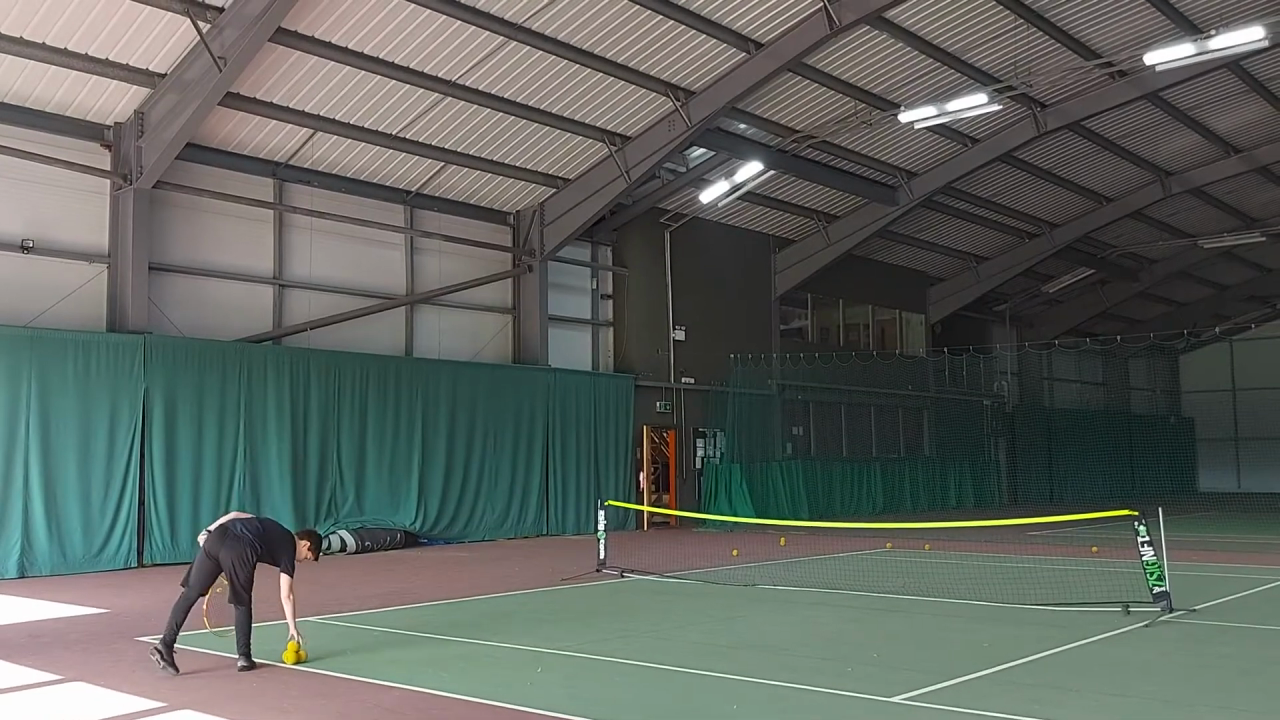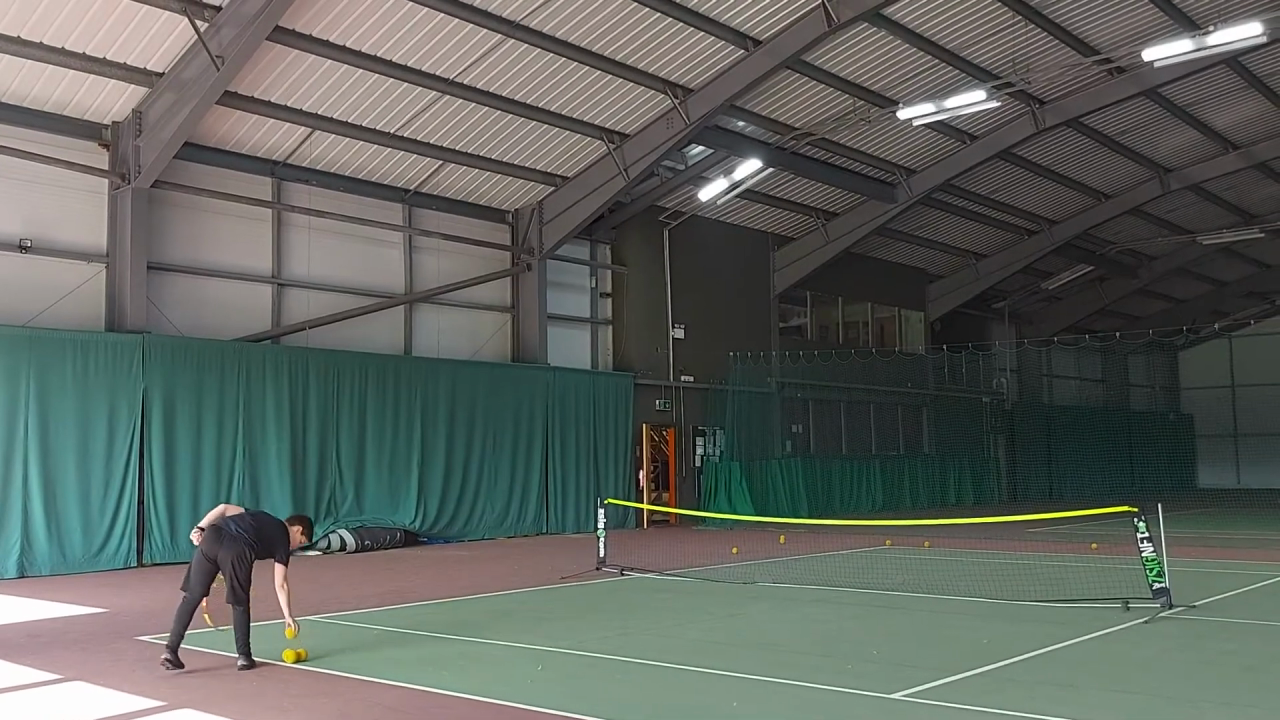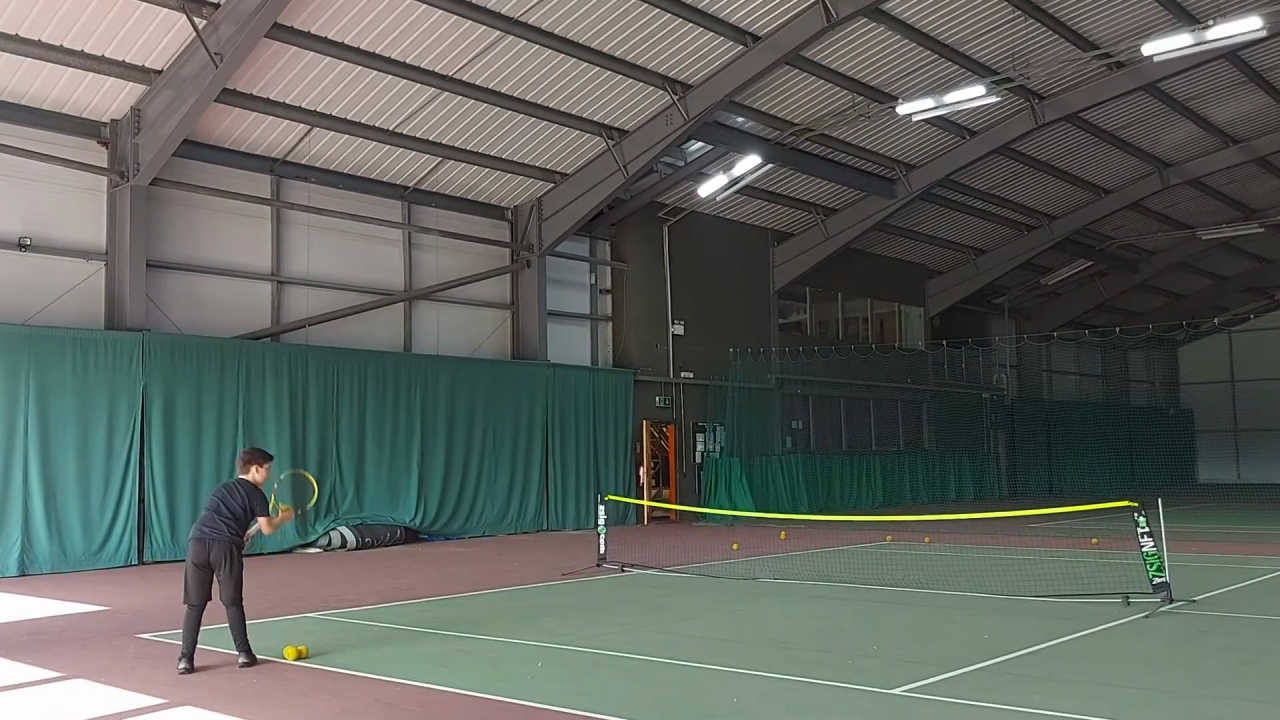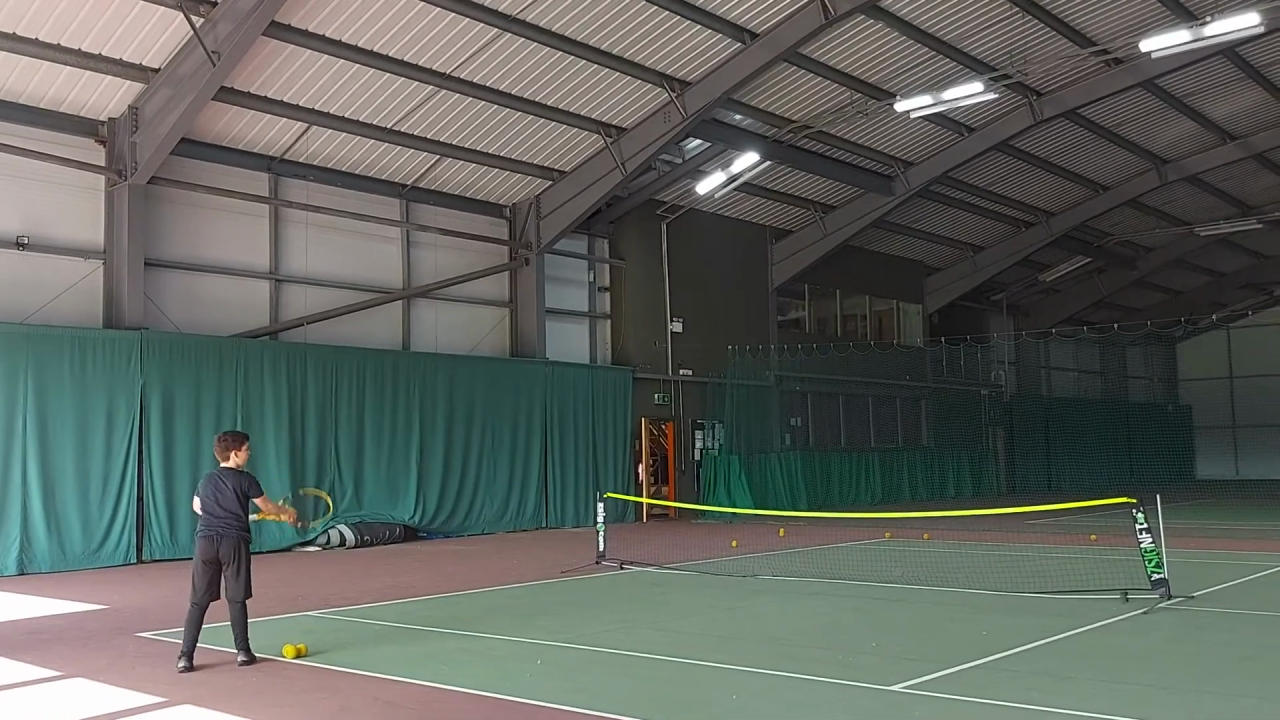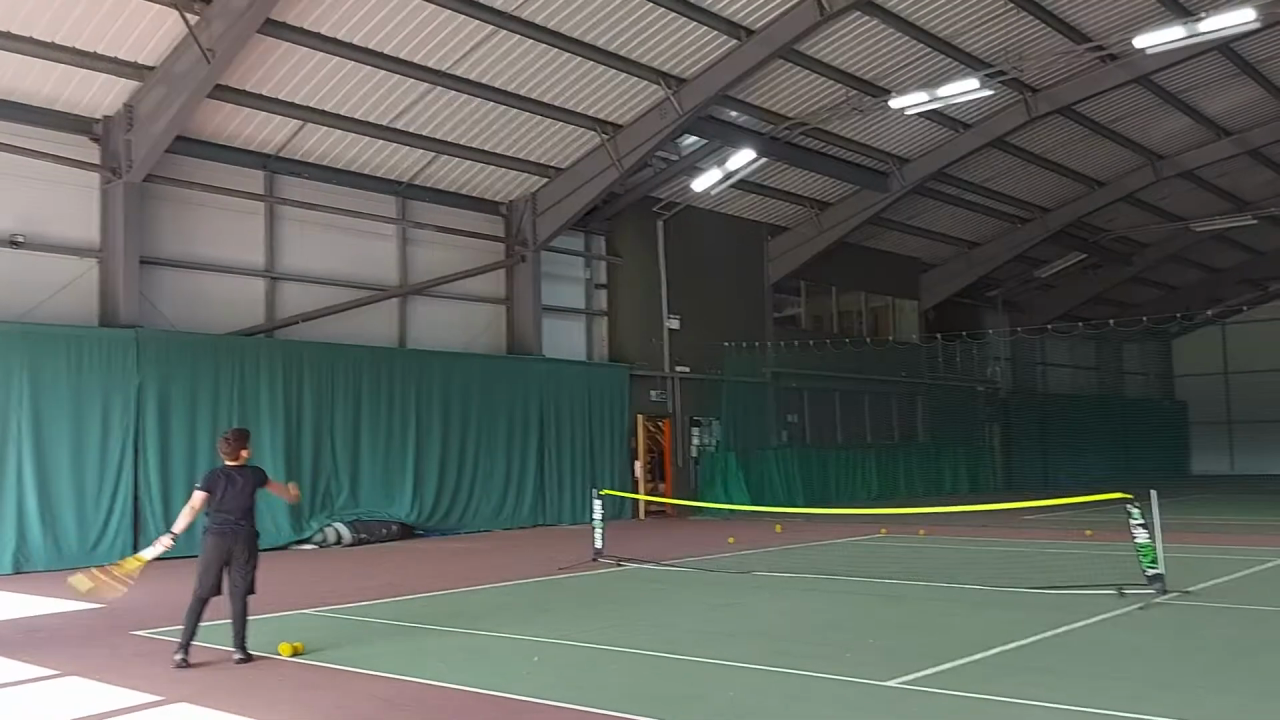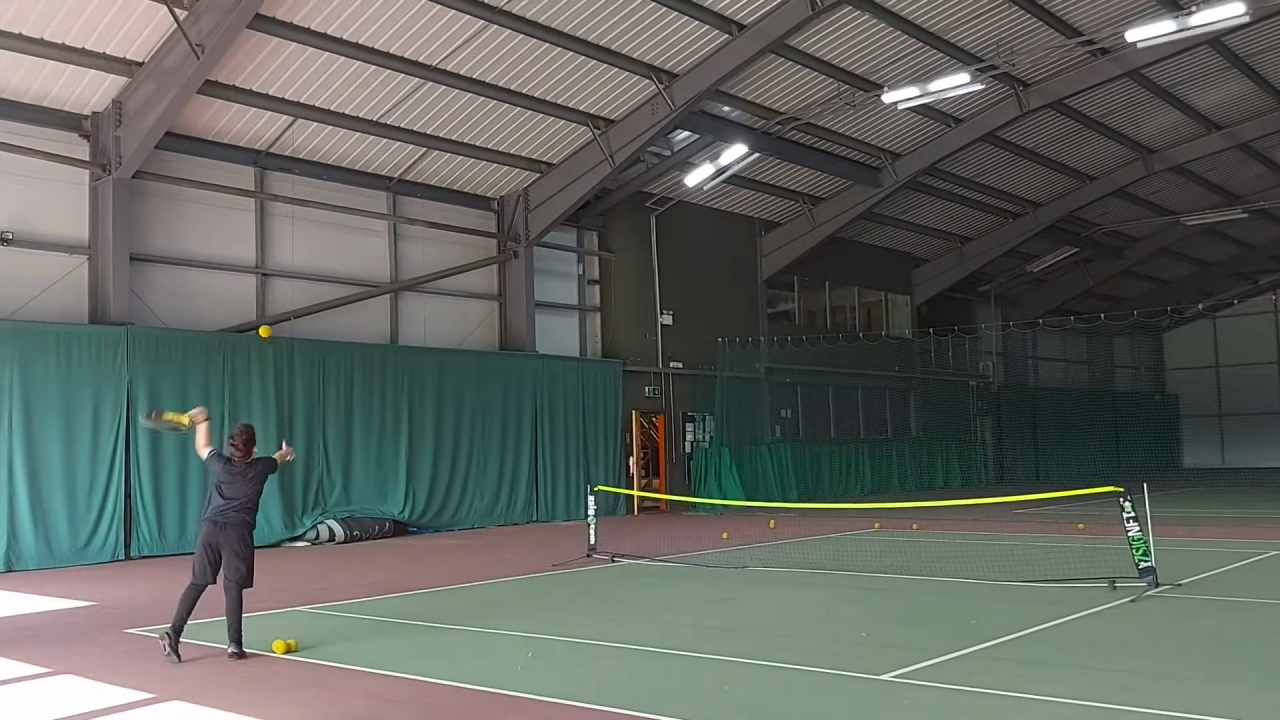
dt=0.5s
person 1, frame 1
left shoulder: (273, 528)
right shoulder: (288, 551)
left elbow: (235, 515)
right elbow: (286, 595)
right wrist: (293, 628)
left hip: (218, 537)
right hip: (240, 550)
left knee: (190, 593)
right knee: (242, 603)
left ankle: (165, 644)
right ankle: (244, 657)
person 1, frame 2
left shoulder: (259, 515)
right shoulder: (282, 541)
left elbow: (223, 508)
right elbow: (280, 584)
left wrist: (201, 528)
right wrist: (288, 617)
left hip: (212, 538)
right hip: (238, 550)
left knee: (192, 597)
right knee: (240, 604)
left ankle: (171, 650)
right ankle: (243, 656)
person 1, frame 3
left shoulder: (222, 488)
right shoulder: (256, 494)
right elbow: (267, 529)
right wrist: (282, 518)
left hip: (197, 542)
right hip: (226, 547)
left knee: (195, 605)
right knee: (233, 603)
left ankle: (186, 658)
right ankle: (244, 653)
person 1, frame 4
left shoulder: (207, 478)
right shoulder: (246, 480)
left elbow: (197, 507)
right elbow: (266, 506)
right wrist: (286, 512)
left hip: (206, 541)
right hip: (234, 543)
left knee: (199, 601)
right knee: (236, 600)
left ankle: (185, 656)
right ankle: (243, 651)
person 1, frame 5
left shoulder: (212, 477)
right shoulder: (254, 474)
left elbow: (193, 507)
right elbow: (272, 485)
left wrist: (172, 533)
right wrist: (289, 493)
left hip: (215, 539)
right hip: (244, 540)
left knee: (200, 596)
right knee: (239, 596)
left ankle: (182, 650)
right ankle: (240, 649)
person 1, frame 6
left shoulder: (221, 466)
right shoulder: (260, 465)
left elbow: (202, 448)
right elbow: (278, 459)
left wrist: (202, 421)
right wrist: (285, 452)
left hip: (211, 528)
right hip: (239, 534)
left knee: (197, 584)
right knee: (234, 589)
left ankle: (173, 633)
right ankle: (234, 644)
